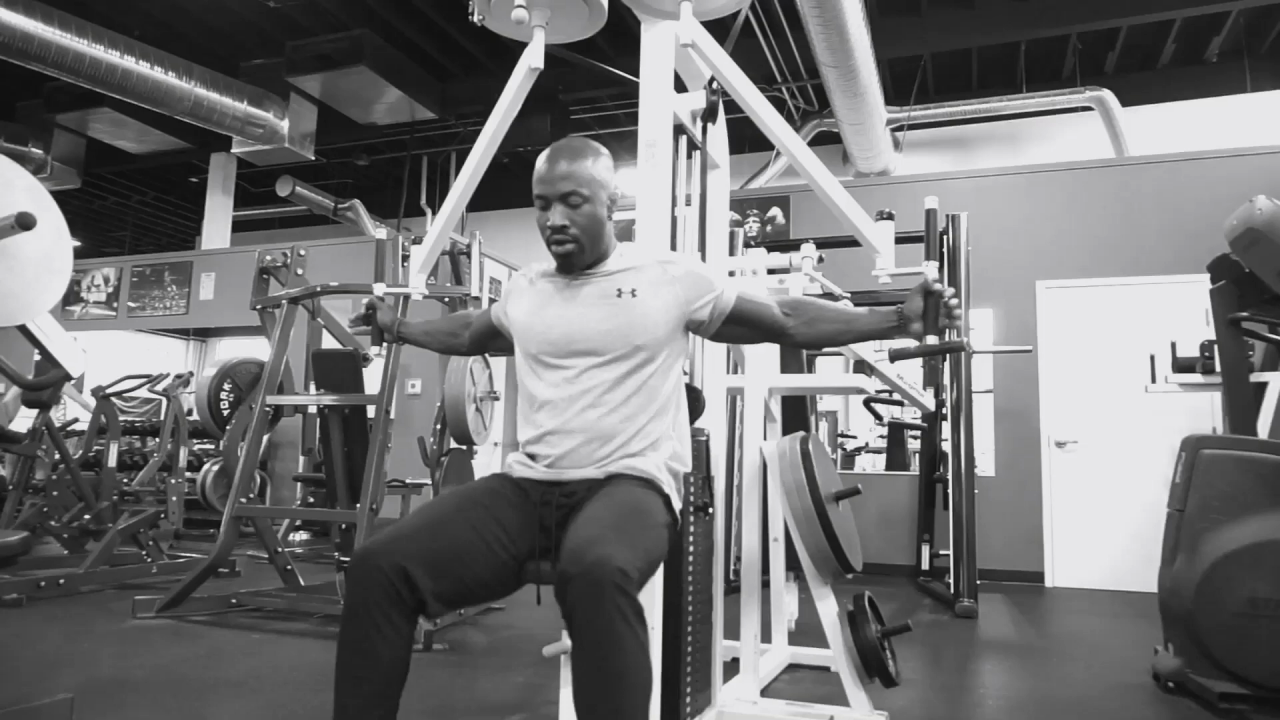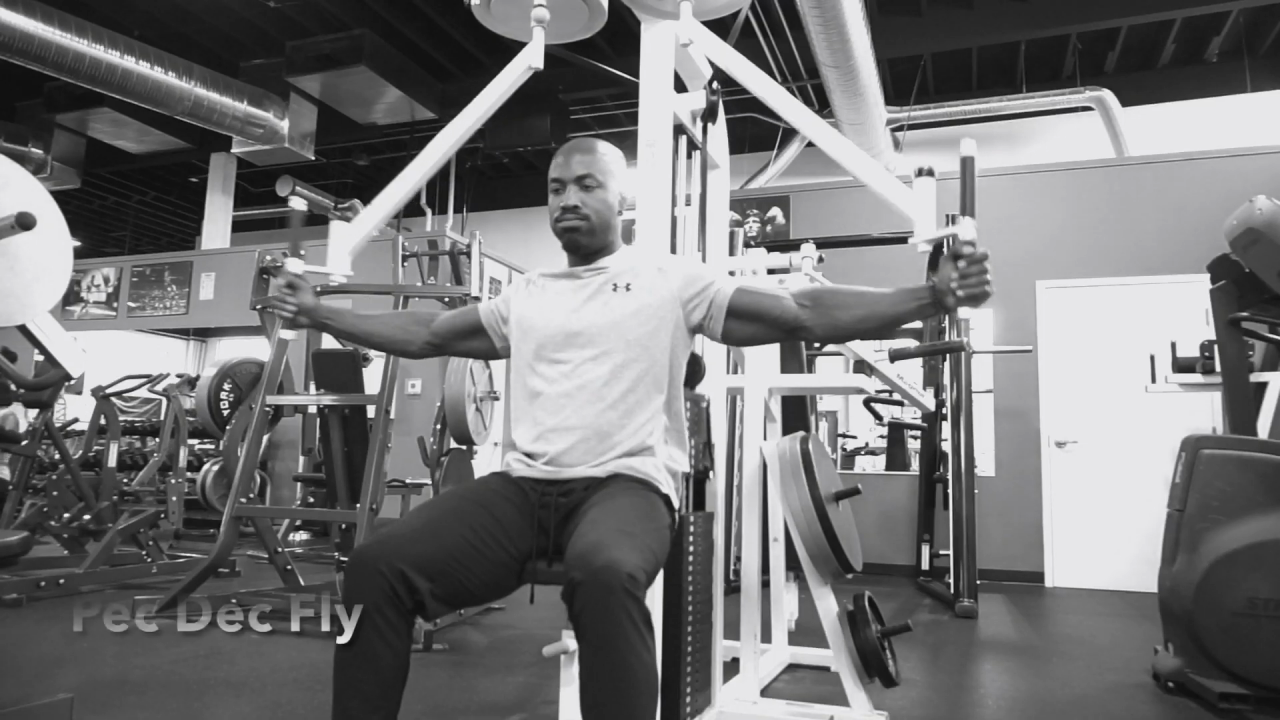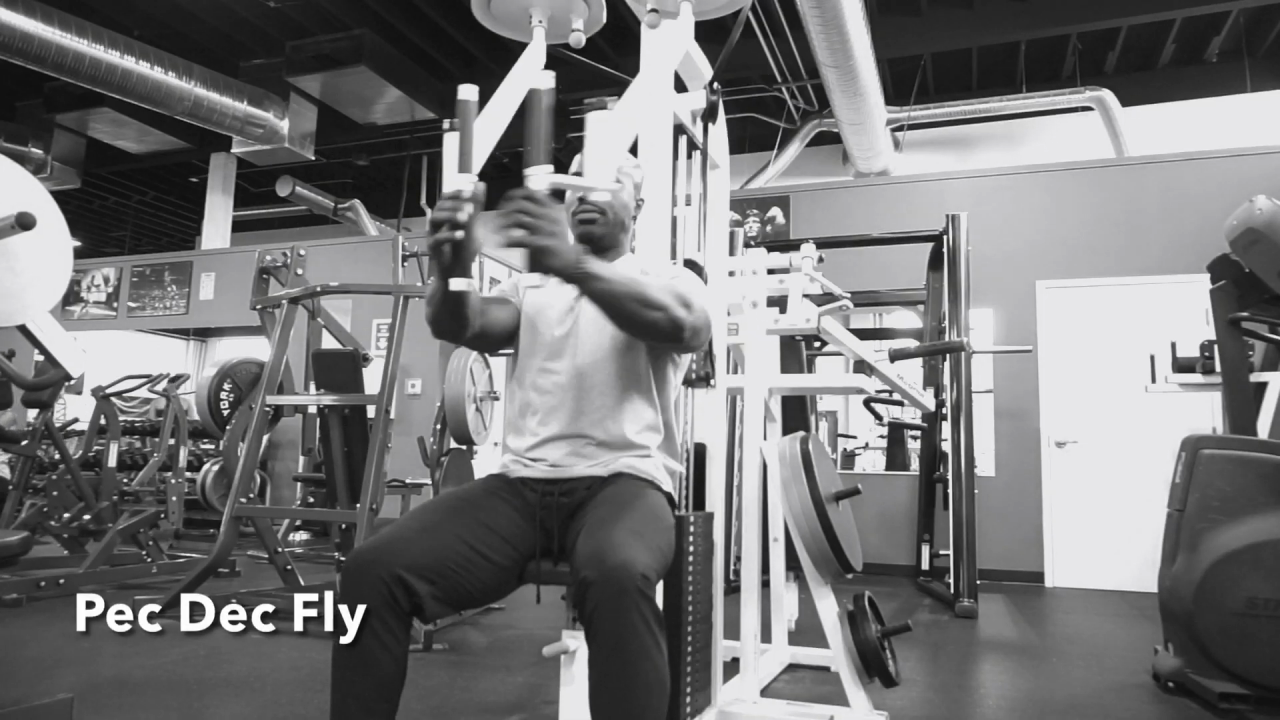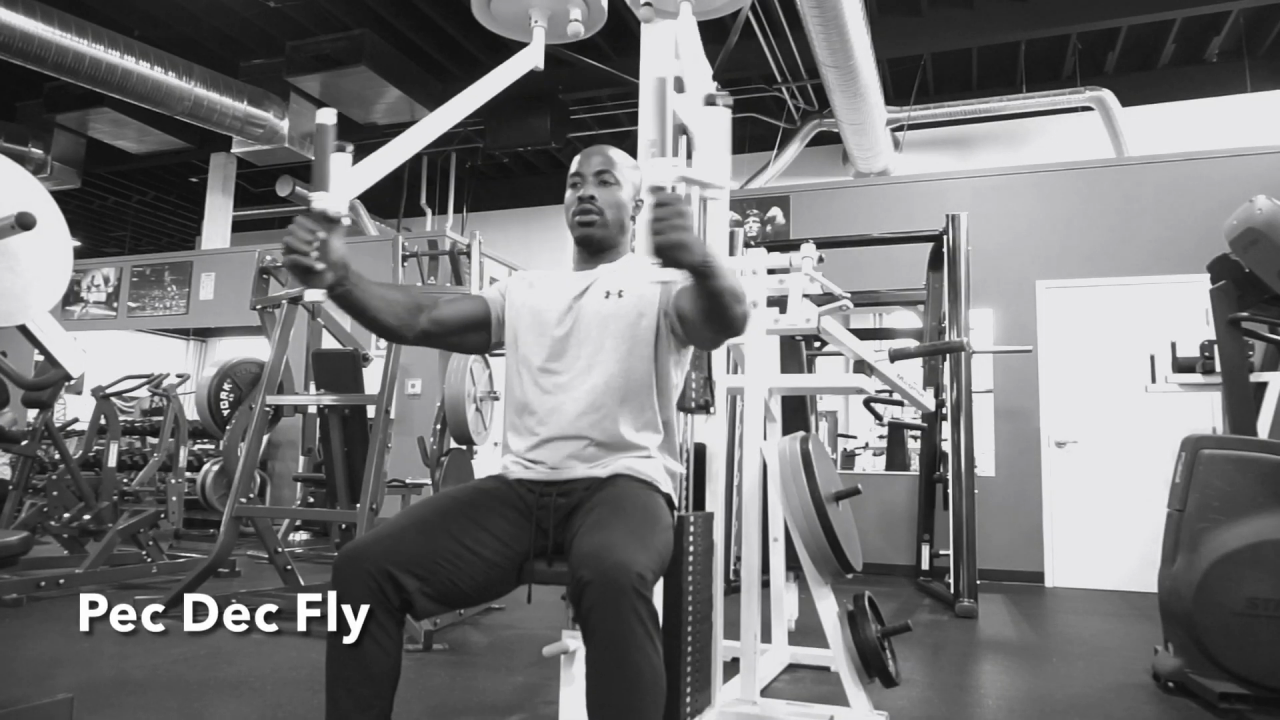
dt=0.7s
person 1, frame 1
left shoulder: (671, 277)
right shoulder: (524, 289)
left elbow: (787, 320)
right elbow: (470, 333)
left wrist: (899, 318)
right wrist: (397, 326)
left hip: (630, 483)
right hip: (528, 485)
left knee: (594, 570)
right knee: (380, 566)
person 1, frame 2
left shoulder: (672, 279)
right shoulder: (525, 294)
left elbow: (804, 314)
right elbow: (428, 334)
left wrist: (931, 296)
right wrist: (319, 314)
left hip: (625, 480)
right hip: (522, 484)
left knee: (602, 574)
right knee: (378, 566)
person 1, frame 3
left shoulder: (670, 282)
right shoulder: (531, 291)
left elbow: (676, 325)
right elbow: (458, 324)
left wrist: (570, 262)
right wrist: (450, 268)
left hip: (622, 481)
right hip: (521, 484)
left knee: (617, 577)
right knee: (374, 570)
person 1, frame 4
left shoulder: (662, 285)
right shoulder: (525, 290)
left elbow: (723, 316)
right elbow: (419, 319)
left wrist: (699, 260)
right wrist: (337, 276)
left hip: (622, 482)
right hip: (520, 487)
left knee: (613, 575)
right knee: (364, 565)
